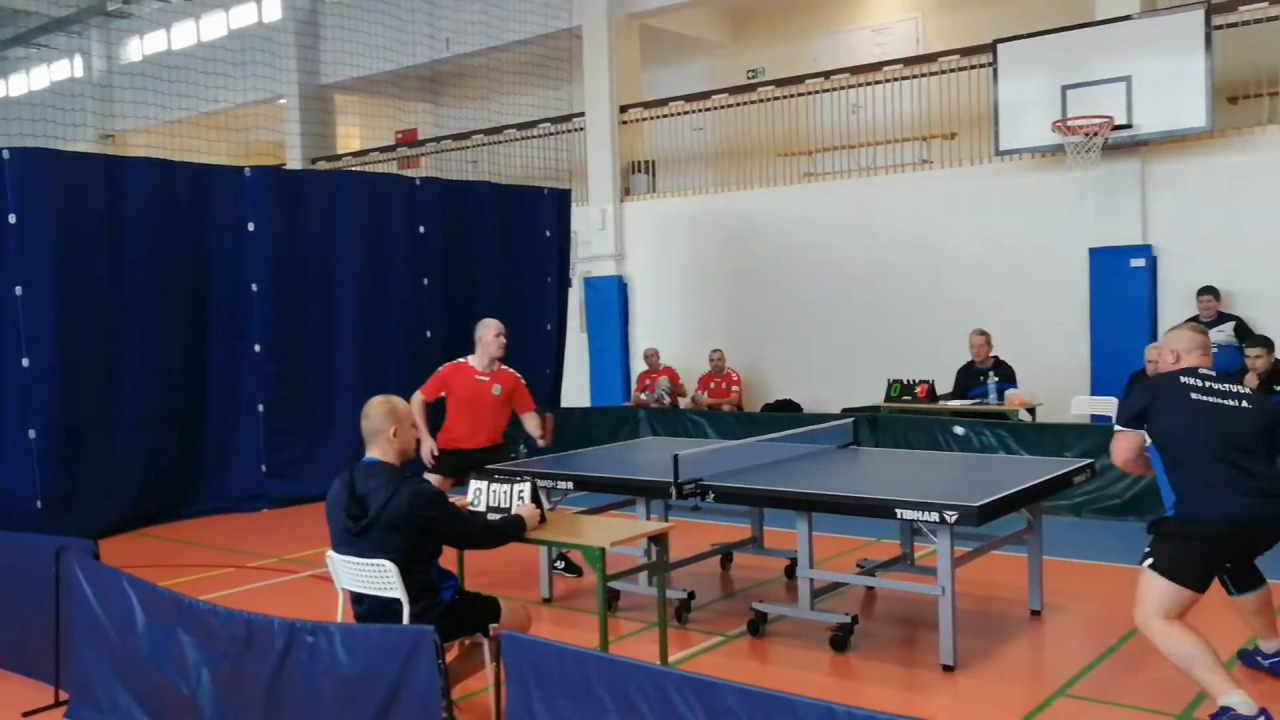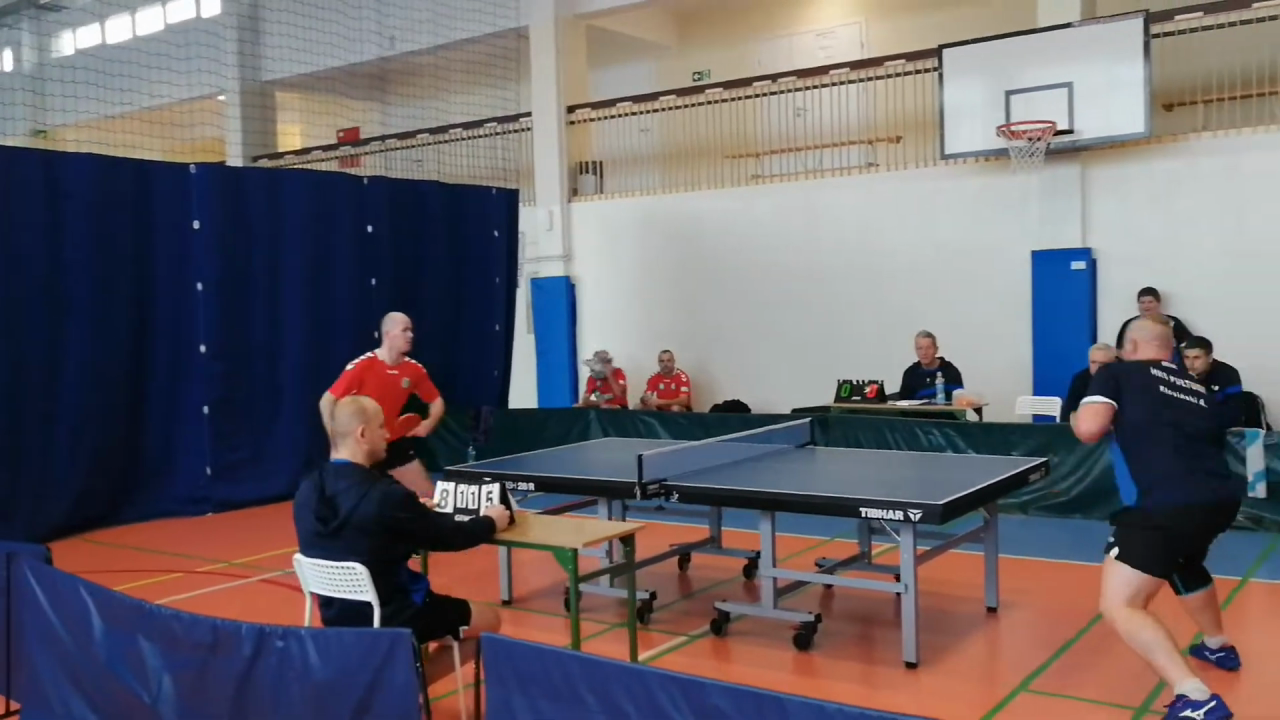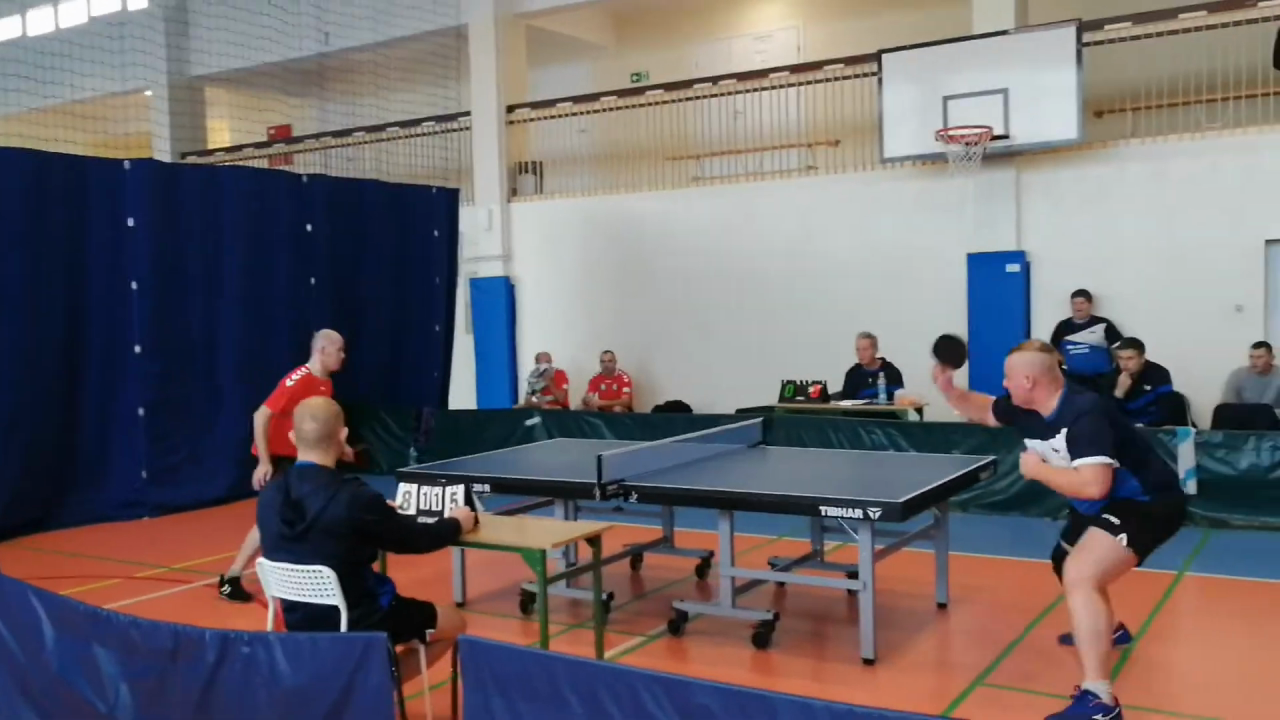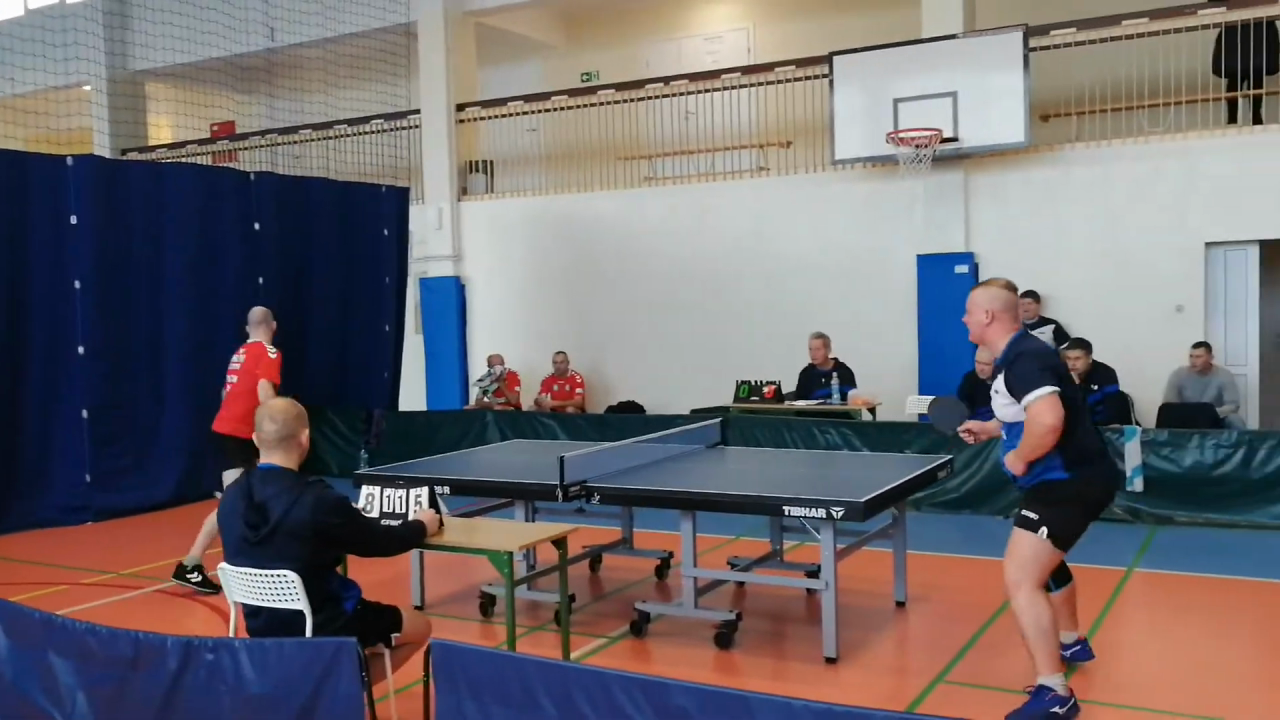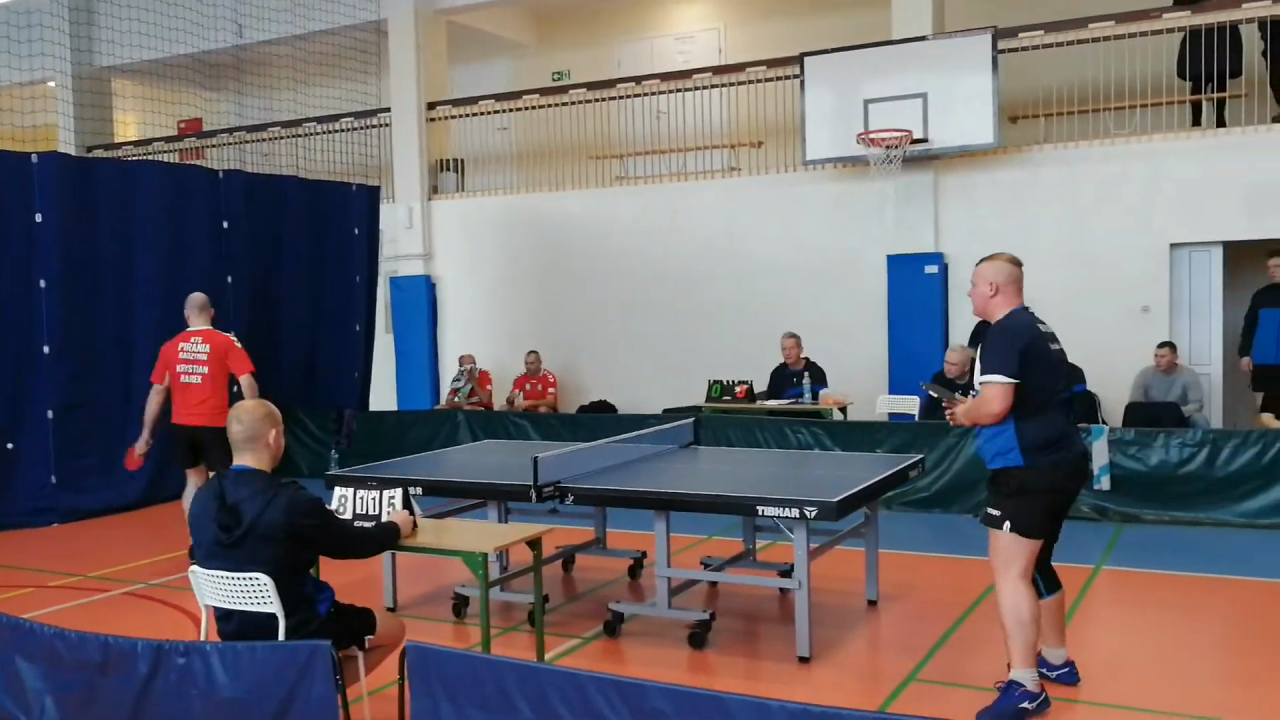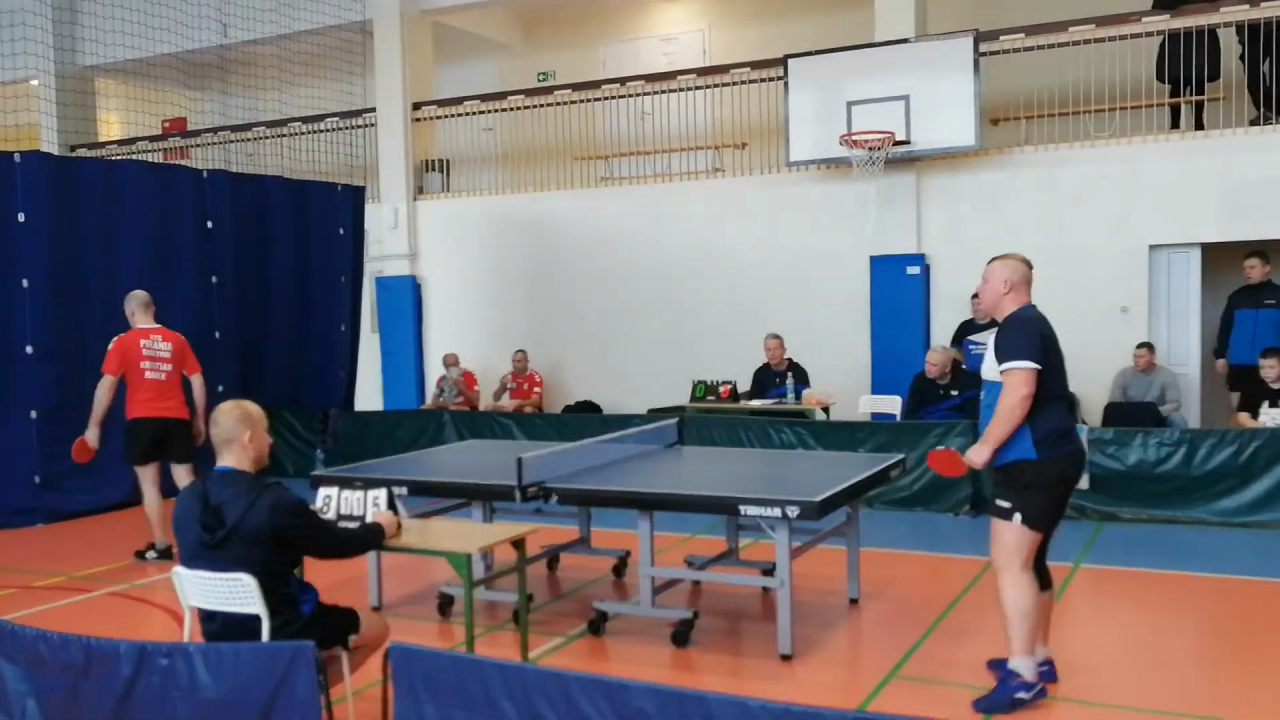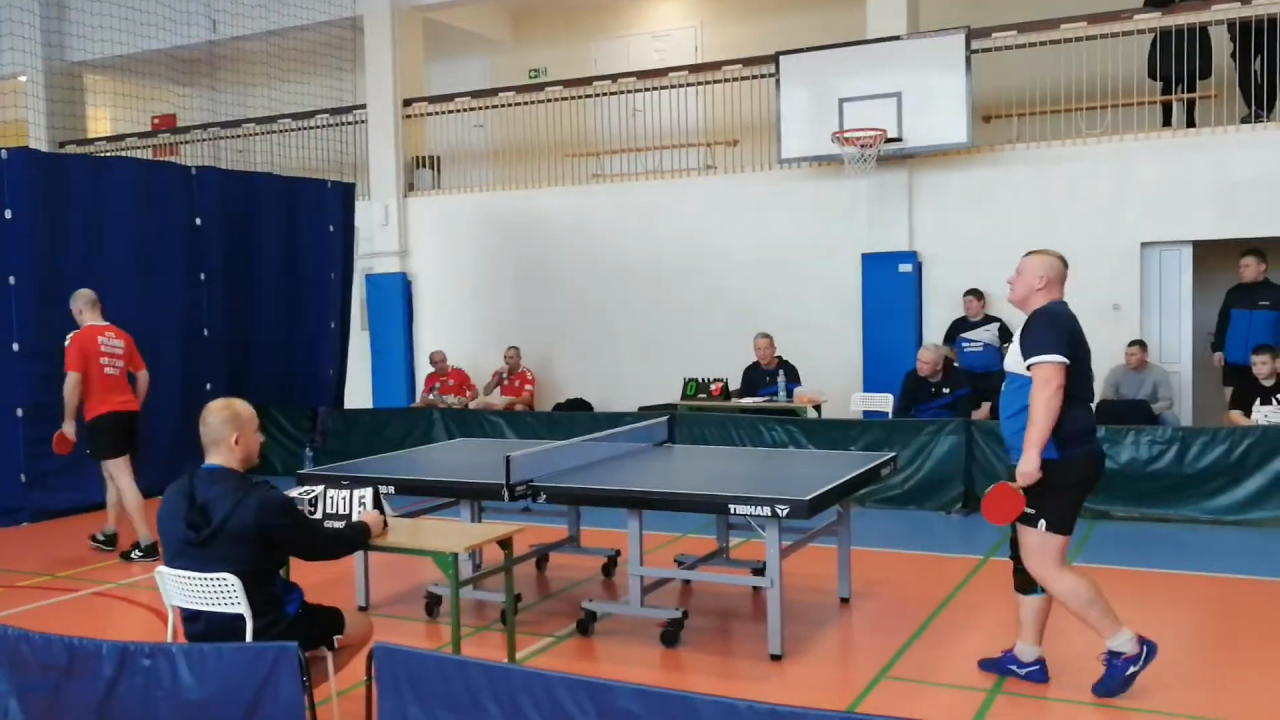
dt=0.3s
person 1, frame 1
left shoulder: (1154, 390)
left elbow: (1122, 455)
left wrist: (1153, 460)
left hip: (1200, 519)
left knee: (1153, 617)
right knee: (1234, 562)
person 1, frame 2
left shoulder: (1117, 374)
right shoulder: (1203, 393)
left elbow: (1089, 428)
left wrist: (1079, 414)
left hip: (1162, 508)
right hip: (1219, 501)
left knee: (1119, 606)
right knee: (1180, 560)
right ankle: (1218, 646)
person 1, frame 3
left shoulder: (1085, 415)
right shoulder: (1029, 411)
left elbow: (1093, 485)
right elbow: (982, 410)
left wrist: (1037, 470)
right wrist: (948, 386)
left hip: (1149, 504)
right hip: (1112, 506)
left knee: (1081, 578)
right knee: (1065, 561)
right ankle: (1104, 631)
person 1, frame 4
left shoulder: (1026, 358)
right shoulder: (1011, 358)
left elbow: (1049, 419)
left wrist: (1020, 457)
right wrist: (989, 429)
left hip: (1074, 483)
right hip: (1066, 479)
left knee: (1020, 578)
right knee: (1041, 563)
right ankle: (1071, 643)
person 1, frame 5
left shoulder: (1004, 333)
right shoulder: (1036, 329)
left elbow: (995, 405)
left wrist: (964, 414)
right wrist: (974, 408)
left hip: (1029, 471)
right hip: (1058, 462)
left knee: (1010, 574)
right knee: (1033, 566)
right ankle: (1056, 660)
person 1, frame 6
left shoulder: (1017, 326)
right shoulder: (1031, 324)
left elbow: (1020, 393)
left wrist: (986, 446)
right wrist: (994, 444)
left hip: (1036, 464)
right hip: (1048, 460)
left knee: (1009, 563)
right knee: (1027, 560)
left ankle: (1022, 675)
right ankle: (1035, 658)
person 1, frame 7
left shoulder: (1045, 321)
right shoulder: (1052, 321)
left elbow: (1049, 385)
left wrist: (1030, 454)
left hip: (1056, 464)
right hip: (1054, 461)
left knee: (1042, 565)
right knee: (1028, 558)
left ankle: (1127, 648)
right ankle: (1026, 656)
person 2, frame 1
left shoulder: (341, 488)
right shoulder: (414, 494)
right elbow: (476, 536)
left wrist: (444, 511)
right wrist: (519, 521)
left hip: (369, 610)
right hip: (418, 613)
left knee: (463, 599)
right knee: (519, 618)
person 2, frame 2
left shoulder: (308, 490)
right shoulder: (385, 495)
right elbow: (447, 538)
left wrist: (412, 512)
right wrist: (489, 523)
left hip: (337, 613)
right hip: (388, 617)
right knee: (488, 620)
person 2, frame 3
left shoulder: (270, 493)
right shoulder: (352, 498)
right elbow: (414, 540)
left wrist: (378, 513)
right wrist: (455, 524)
left hip: (300, 619)
right hip: (354, 621)
right knee: (454, 622)
person 2, frame 4
left shoulder: (232, 497)
right shoulder: (317, 500)
right elbow: (379, 543)
left wrist: (343, 516)
right wrist: (420, 526)
left hip: (261, 625)
right hip: (318, 628)
right knee: (419, 626)
person 2, frame 5
left shoulder: (204, 498)
right shoulder: (290, 502)
right elbow: (353, 544)
left wrist: (317, 518)
right wrist: (394, 528)
right hip: (293, 631)
right knee: (393, 628)
person 2, frame 6
left shoulder: (188, 499)
right shoulder: (274, 503)
right elbow: (338, 545)
left wrist: (304, 520)
right wrist: (378, 528)
right hip: (275, 631)
right knee: (376, 628)
person 2, frame 7
left shoulder: (174, 496)
right shoulder: (261, 502)
right elbow: (323, 545)
right wrist: (364, 528)
right hip: (259, 631)
right knee: (360, 626)
person 3, frame 1
left shoulder: (511, 378)
right shoulder: (451, 371)
left elbow: (528, 414)
right elbow: (418, 400)
left wrist: (539, 435)
right wrist: (425, 437)
left hip: (491, 448)
right hip: (452, 447)
left ankle: (553, 556)
person 3, frame 2
left shoulder: (414, 370)
right shoulder: (361, 367)
left elbow: (437, 403)
right elbow: (326, 402)
left wrist: (428, 424)
left hip: (393, 445)
left knee: (427, 495)
person 3, frame 3
left shoulder: (326, 384)
right shoulder: (298, 380)
right elbow: (261, 416)
right wrist: (264, 462)
left hip: (296, 457)
right hip: (274, 459)
right ankle: (231, 578)
person 3, frame 4
left shoulder: (240, 353)
right shoulder: (268, 353)
right elbow: (265, 391)
left hip: (225, 431)
right hip: (237, 435)
right ankle: (190, 565)
person 3, frame 5
left shoulder: (171, 347)
right shoulder: (227, 342)
left elbow: (156, 393)
right elbow: (247, 383)
left wrist: (145, 434)
left hip: (181, 425)
right hip: (215, 425)
left knee: (194, 481)
person 3, frame 6
left shoulder: (122, 342)
right shoulder: (177, 340)
left elbow: (107, 385)
right elbow: (197, 382)
left wrist: (93, 426)
right wrist: (199, 421)
left hip: (141, 421)
right hip: (177, 420)
left knee: (149, 486)
right knee: (186, 483)
left ankle: (161, 547)
person 3, frame 7
left shoulder: (77, 338)
right shoulder: (123, 337)
left elbow: (73, 382)
right elbow: (143, 375)
left wrist: (69, 420)
left hip: (102, 416)
right hip: (128, 413)
left knee: (123, 479)
right knee: (112, 475)
left ankle: (147, 544)
right ankle: (109, 534)
